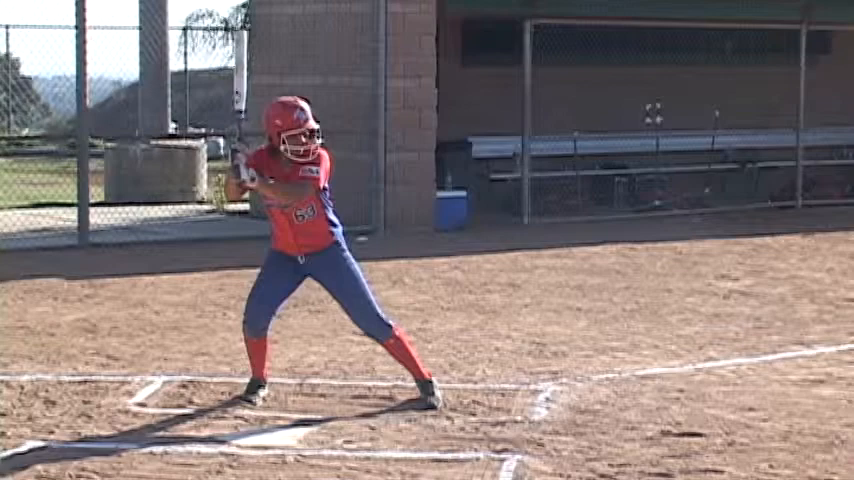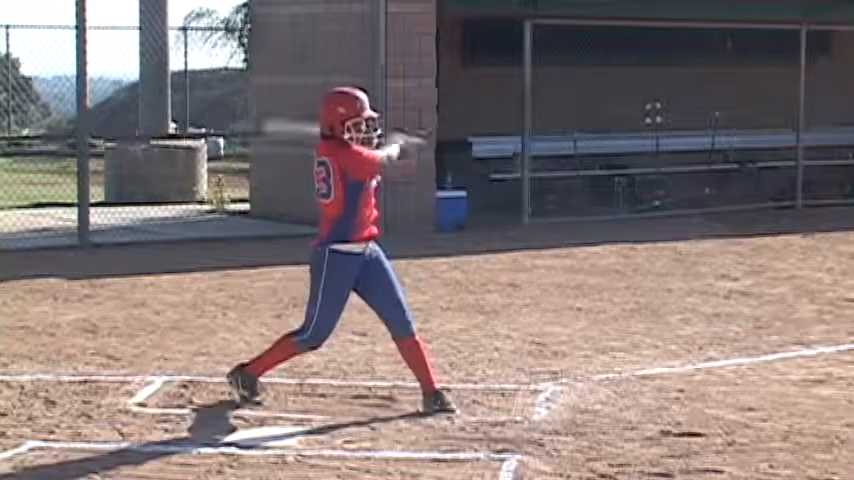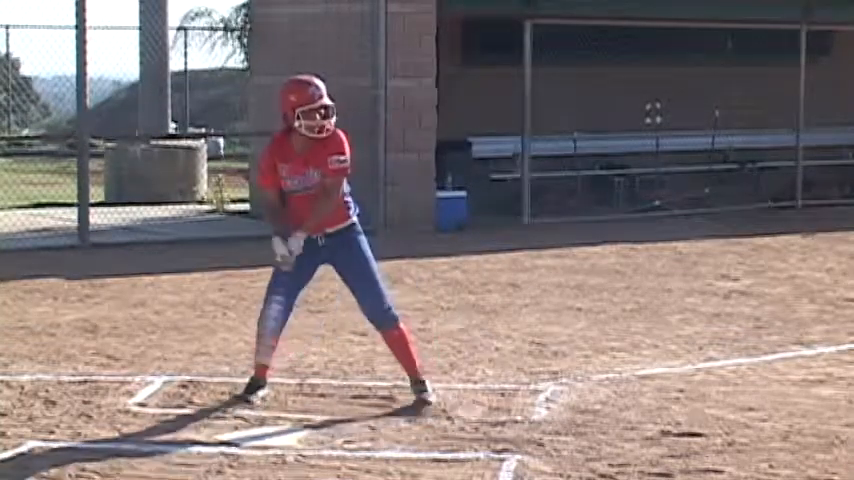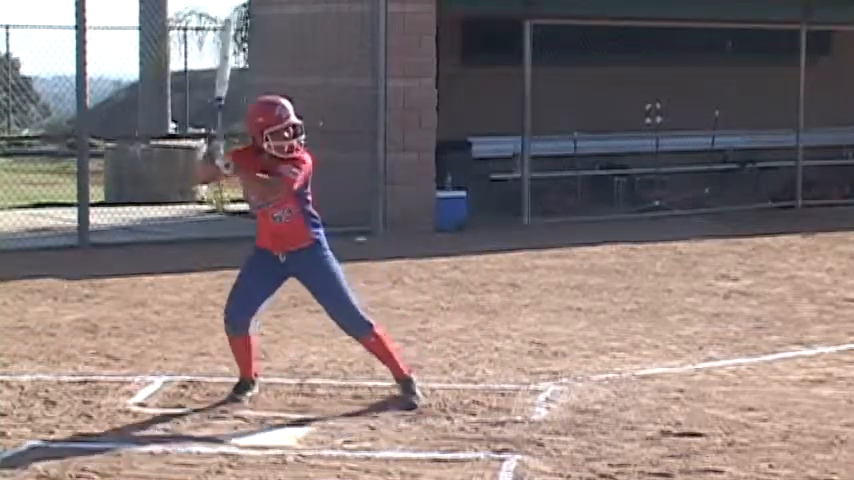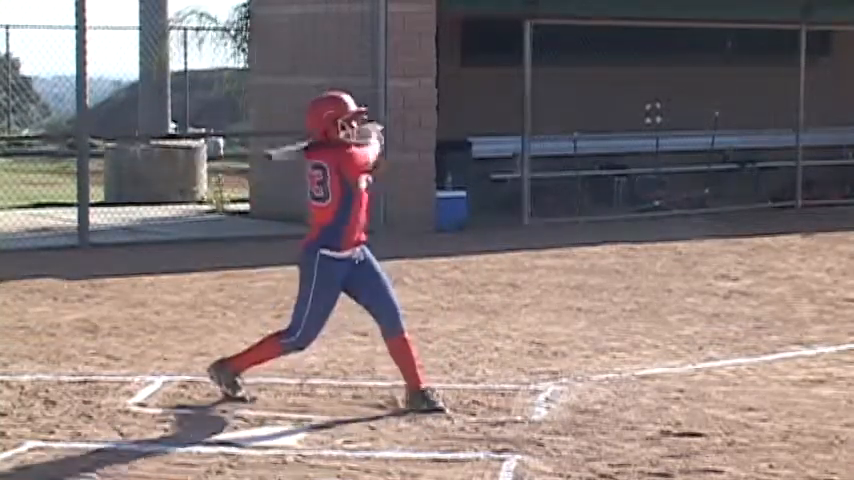
dt=1s
person 1, frame 1
left shoulder: (319, 158)
right shoulder: (262, 159)
left elbow: (297, 195)
right elbow: (233, 194)
left wrist: (259, 181)
right wrist: (236, 175)
left hip: (327, 250)
right hip: (284, 254)
left knee: (372, 319)
right knee: (254, 317)
left ankle: (424, 380)
right ankle: (258, 381)
person 1, frame 2
left shoulder: (328, 146)
right shoulder: (350, 157)
right elbow: (386, 155)
right wrist: (396, 146)
left hip: (365, 251)
right hip: (336, 256)
left knee: (401, 322)
right knee: (313, 334)
left ankle: (432, 392)
right ankle: (247, 374)
person 1, frame 3
left shoulder: (335, 140)
right shoulder: (275, 150)
left elbow: (333, 195)
right elbow: (272, 201)
left wrist: (301, 232)
right wrist: (280, 236)
left hip: (343, 234)
right hip: (299, 238)
left knee: (378, 306)
right knee: (273, 306)
left ankle: (417, 379)
right ankle: (259, 378)
person 1, frame 4
left shoulder: (300, 161)
right shoulder: (246, 158)
left elbow: (271, 189)
right elbow: (203, 178)
left wrist: (230, 169)
right wrist: (213, 157)
left hip: (309, 250)
right hip: (268, 253)
left knee: (352, 318)
right knee: (236, 314)
left ankle: (403, 377)
right ankle: (249, 378)
person 1, frame 5
left shoulder: (318, 154)
right shoulder: (345, 158)
right elbow: (371, 152)
right wrist: (371, 139)
left hip: (352, 253)
right hip: (325, 258)
left knee: (390, 315)
right knee: (299, 336)
left ankle: (416, 390)
right ankle: (228, 368)
